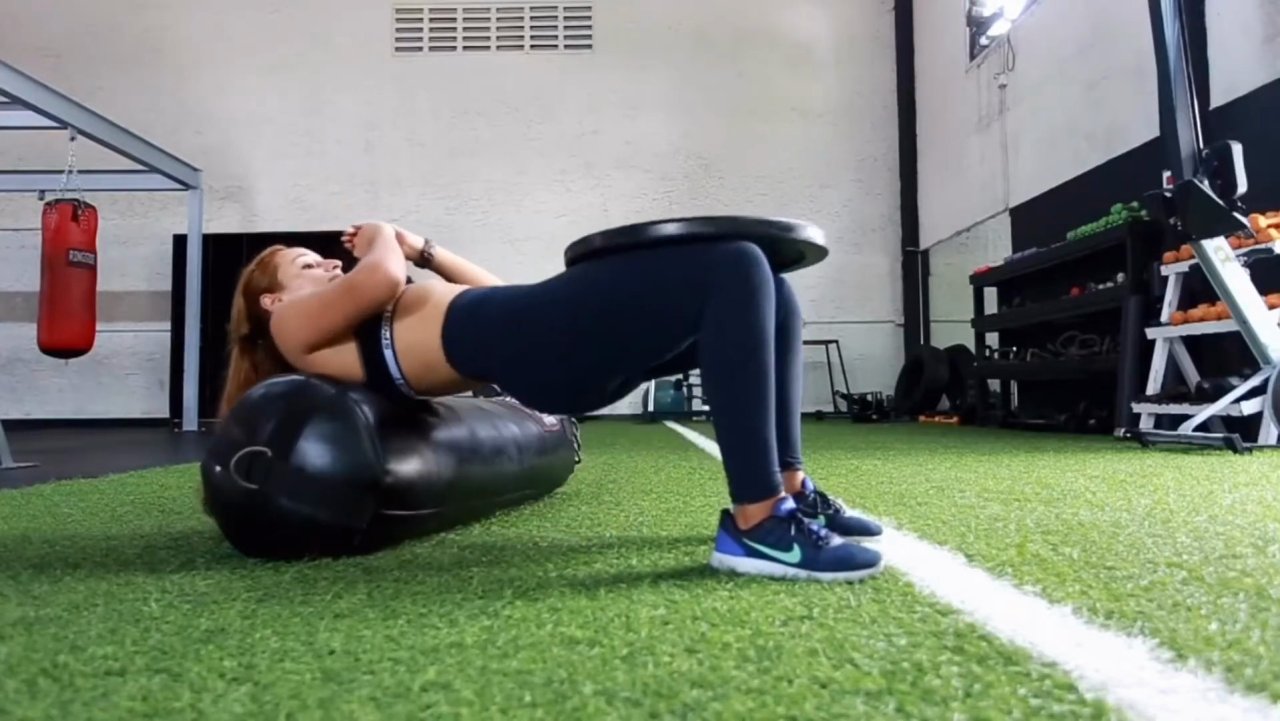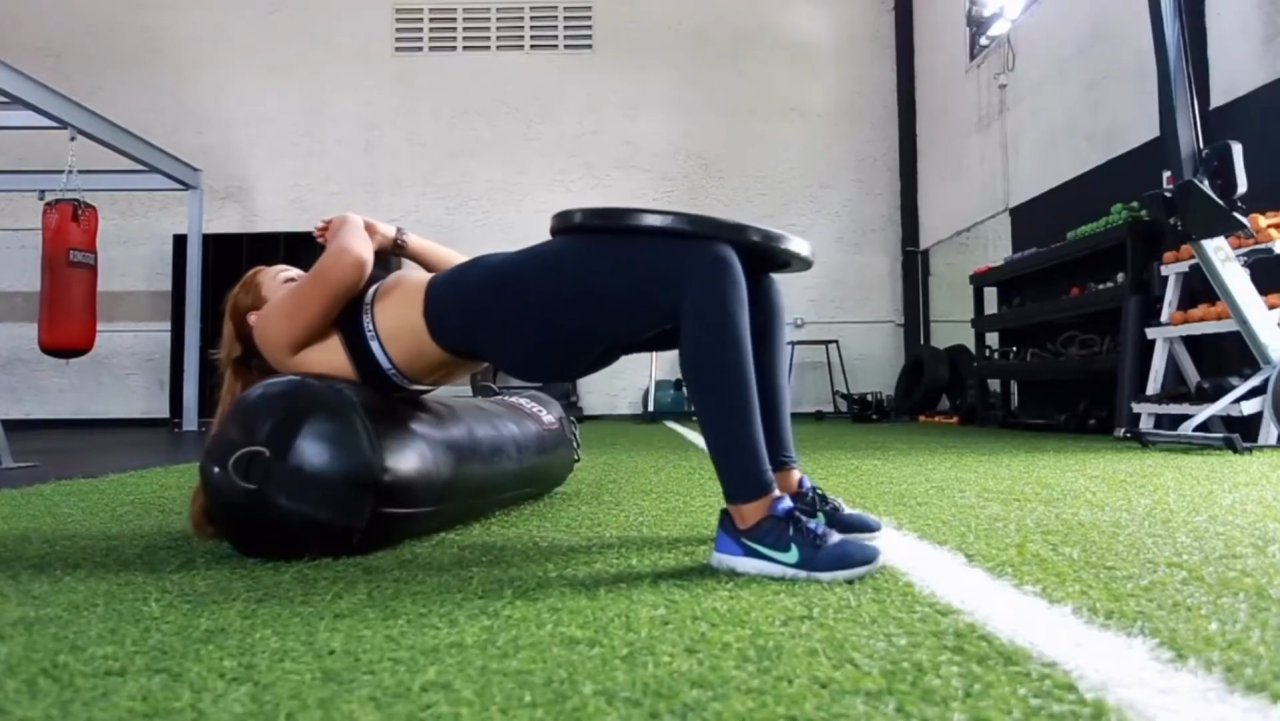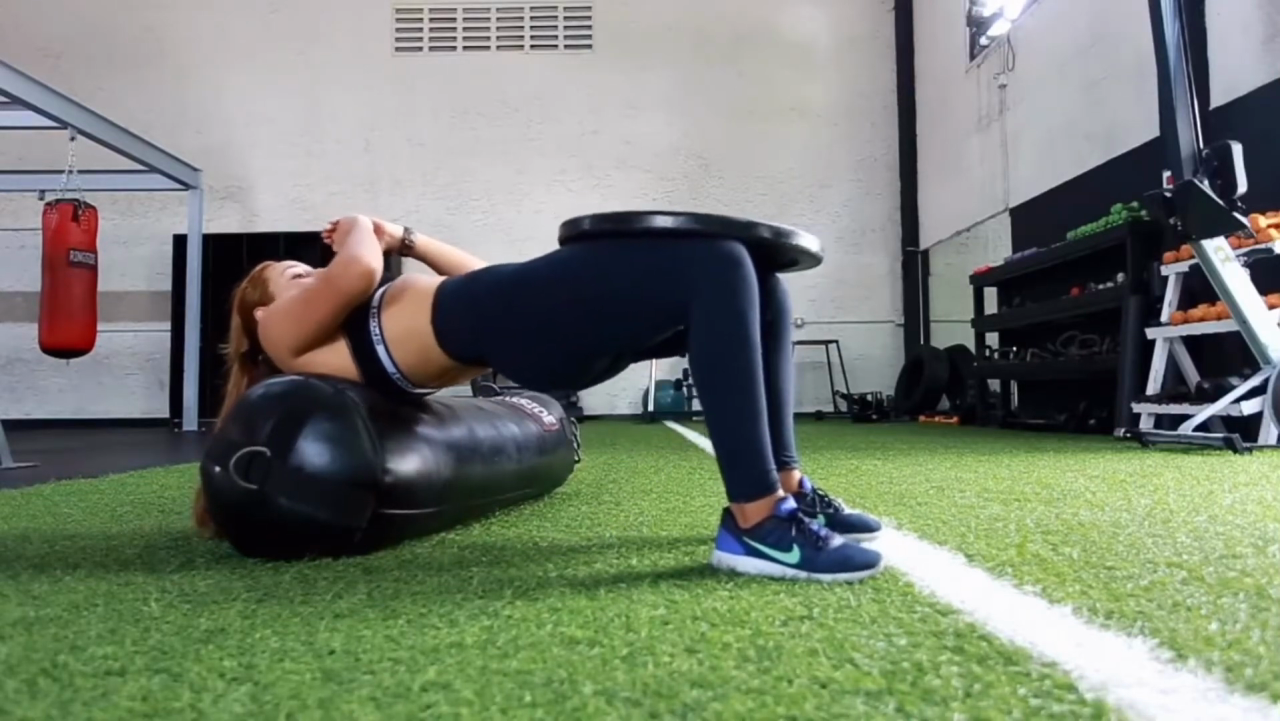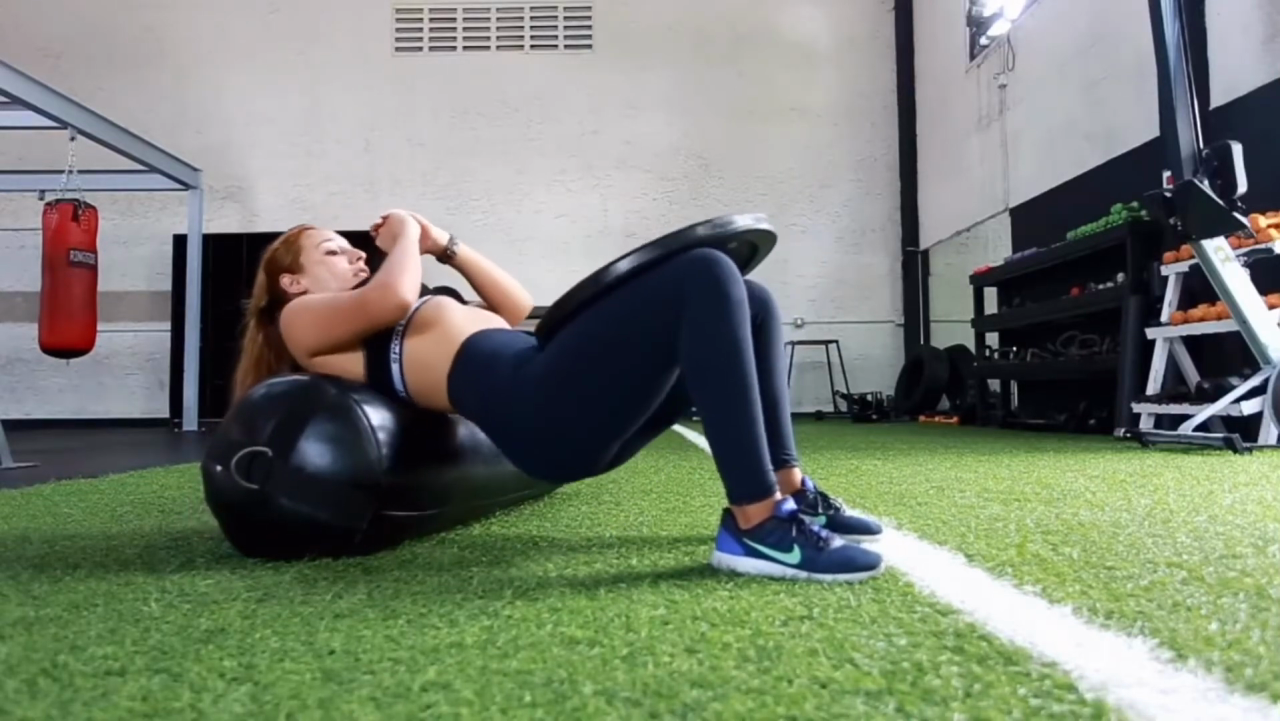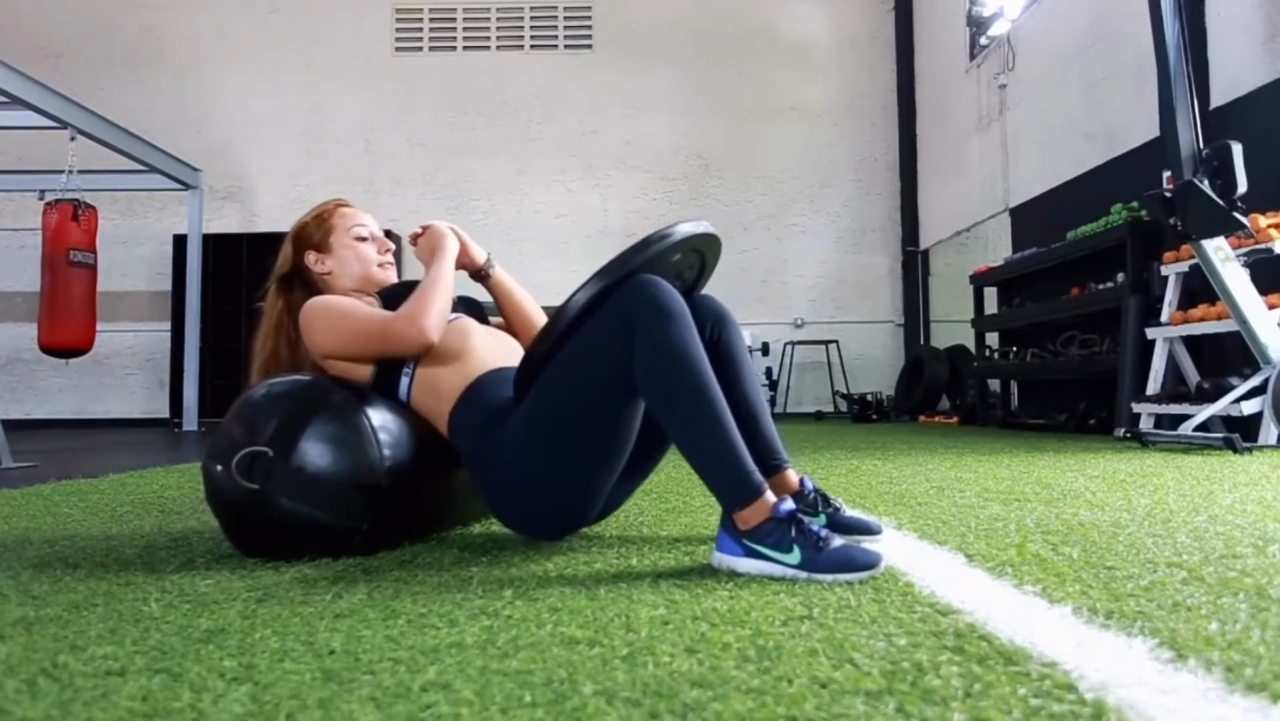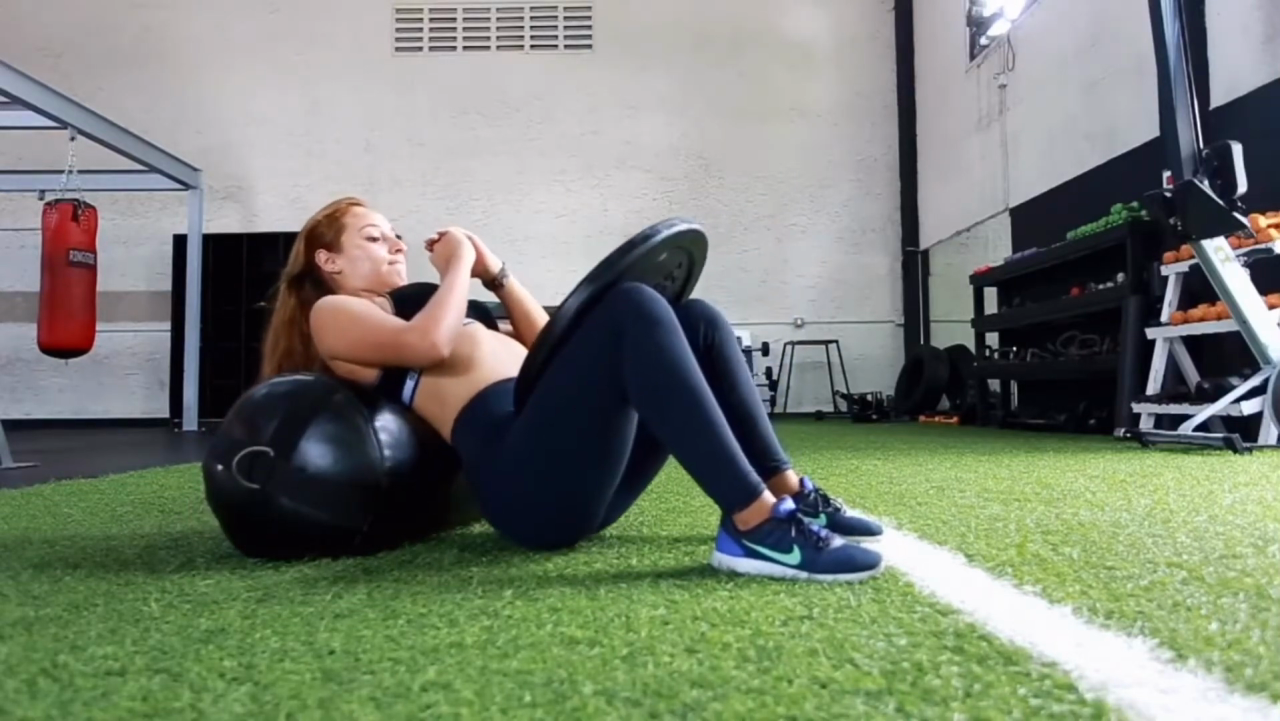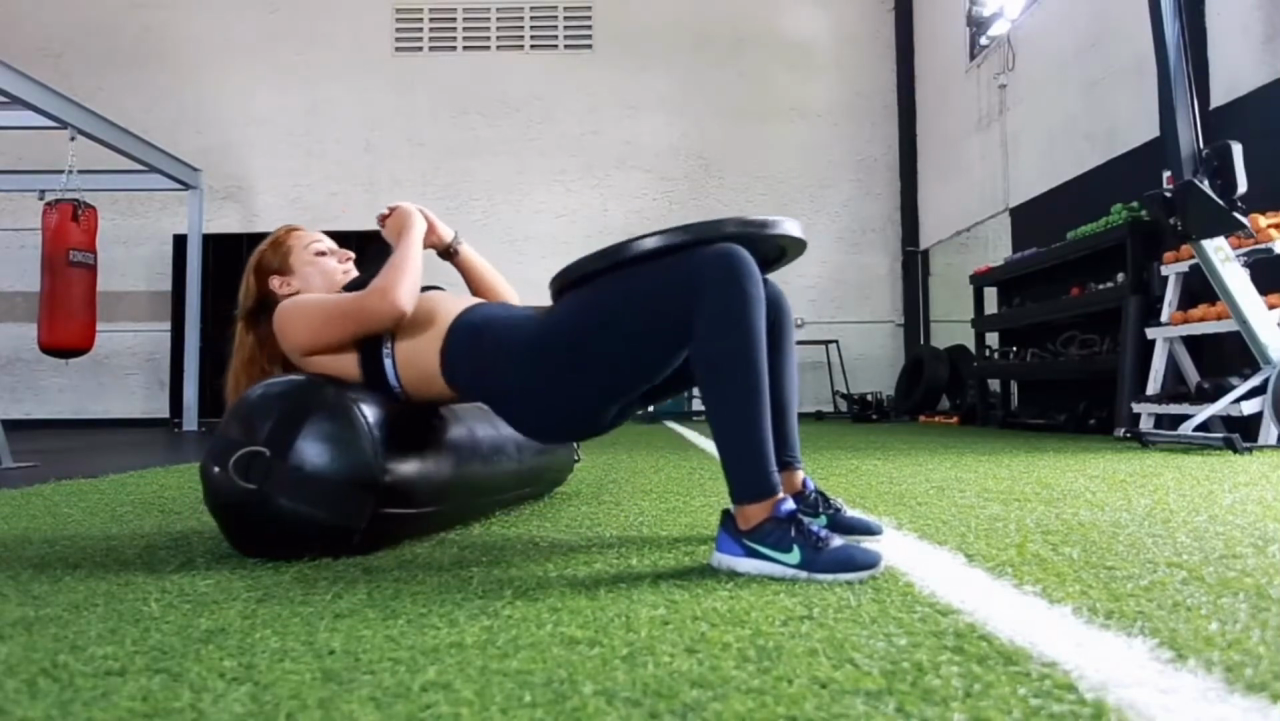
dt=0.4s
person 1, frame 1
left shoulder: (376, 331)
right shoulder: (298, 328)
left elbow: (493, 290)
right elbow: (381, 281)
left wrist: (421, 249)
right wrist: (383, 244)
left hip: (547, 332)
right hip: (536, 342)
left knee: (767, 292)
right knee: (733, 269)
left ankle: (791, 491)
right ankle: (757, 525)
person 1, frame 2
left shoulder: (379, 340)
right shoulder: (282, 333)
left elbow: (460, 270)
right elbow: (346, 263)
left wrist: (393, 238)
right wrist: (350, 232)
left hip: (548, 317)
right hip: (512, 311)
left knee: (746, 281)
right knee: (706, 267)
left ankle: (786, 490)
right ankle: (755, 526)
person 1, frame 3
left shoulder: (350, 320)
right shoulder: (287, 332)
left elbow: (482, 275)
right elbow: (358, 272)
left wrist: (401, 238)
right wrist: (358, 240)
left hip: (531, 313)
right hip: (522, 322)
left knee: (755, 285)
right knee: (717, 267)
left ankle: (786, 489)
right ankle: (758, 525)
person 1, frame 4
left shoulder: (370, 317)
right shoulder: (302, 320)
left elbow: (518, 309)
right elbow: (391, 298)
left wrist: (444, 245)
right wrist: (406, 241)
left hip: (566, 396)
right hip: (538, 410)
left knee: (747, 301)
right knee: (706, 275)
left ankle: (789, 491)
right ankle: (759, 527)
person 1, frame 5
left shoulder: (398, 314)
right shoulder: (323, 315)
left elbow: (536, 339)
right elbow: (417, 333)
left wrist: (479, 263)
right wrist: (441, 260)
left hip: (582, 463)
right hip: (529, 467)
left knee: (704, 317)
right knee: (646, 302)
left ankle: (788, 494)
right ankle: (758, 527)
person 1, frame 6
left shoulder: (405, 316)
right shoulder: (333, 315)
left elbow: (542, 347)
right elbow: (429, 345)
left wrist: (493, 271)
right wrist: (458, 267)
left hip: (583, 464)
right hip: (530, 473)
left knee: (698, 321)
right knee: (634, 310)
left ankle: (788, 494)
right ankle: (756, 528)
person 1, frame 7
left shoulder: (371, 321)
right shoulder: (297, 325)
left elbow: (504, 306)
right elbow: (390, 303)
left wrist: (446, 242)
right wrist: (406, 240)
left hip: (562, 364)
right hip: (536, 365)
left knee: (757, 296)
right knee: (724, 271)
left ankle: (791, 490)
right ankle: (758, 527)
